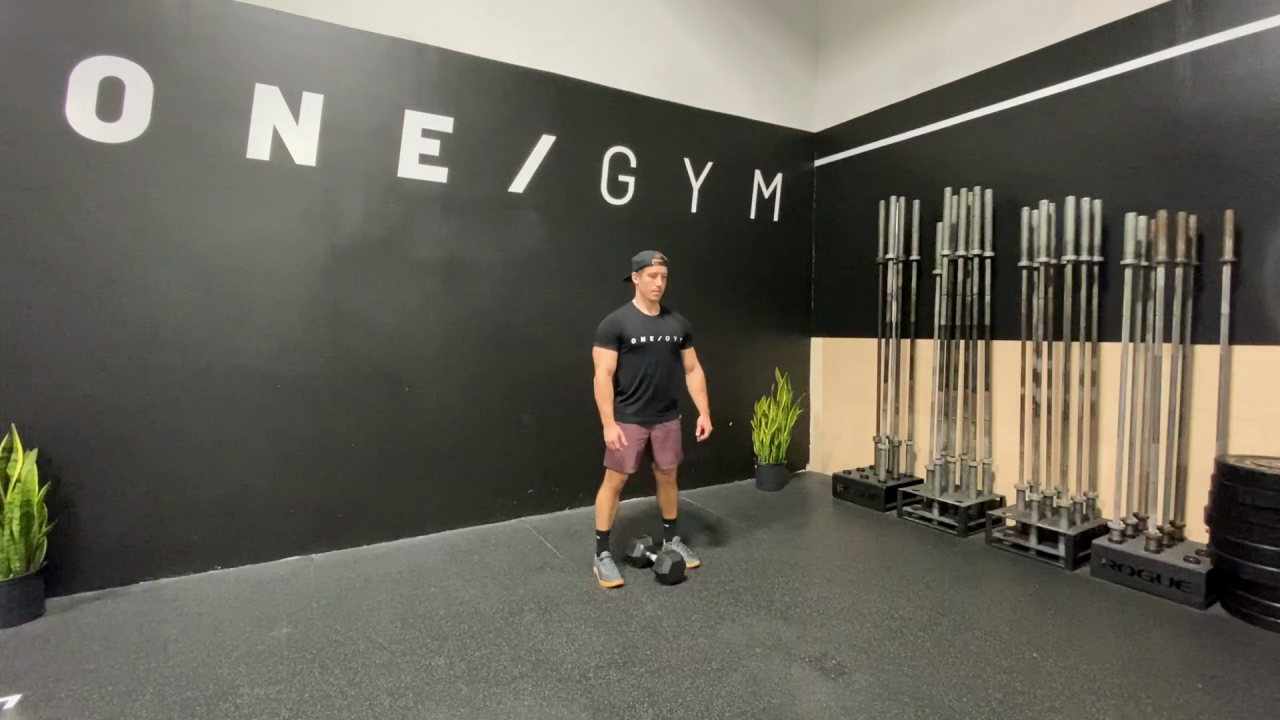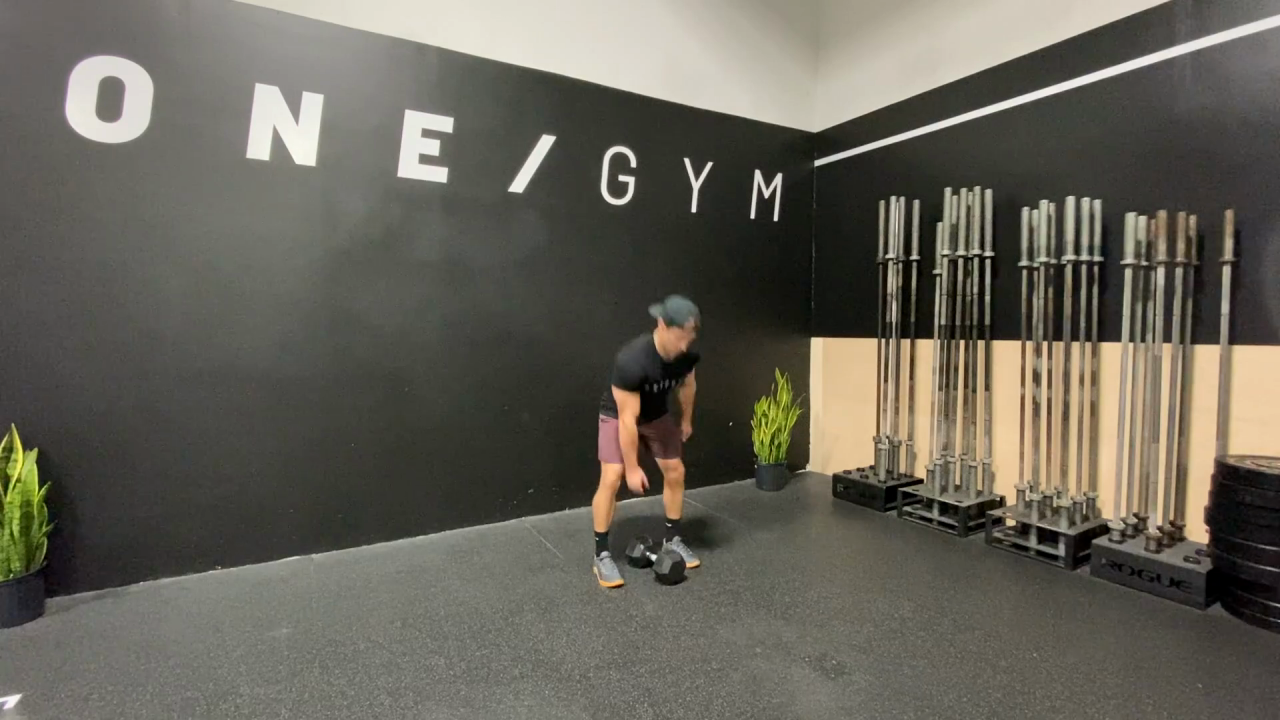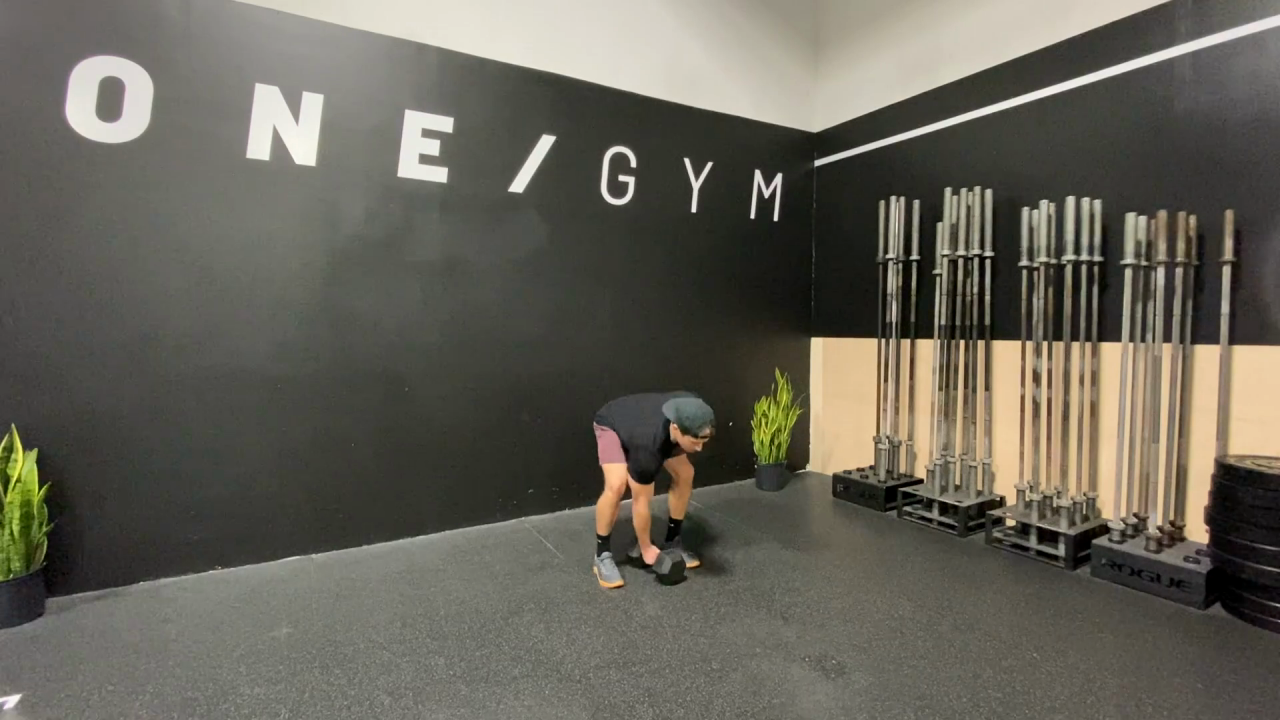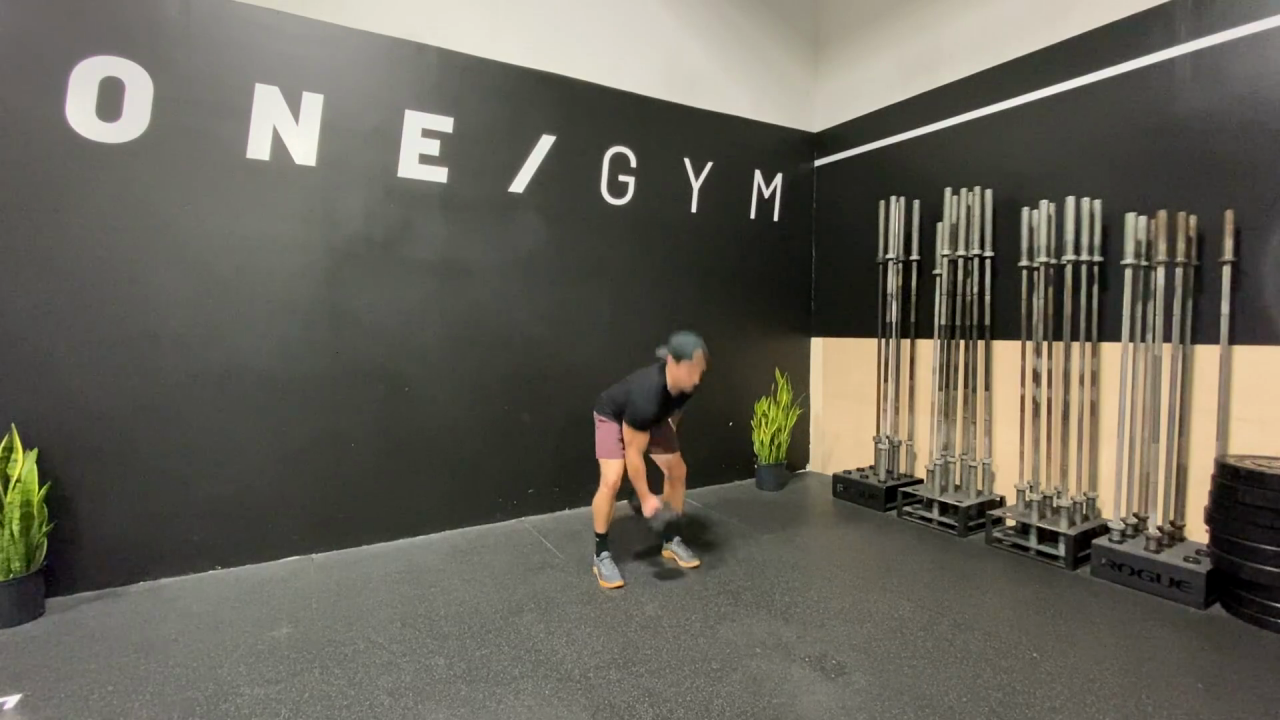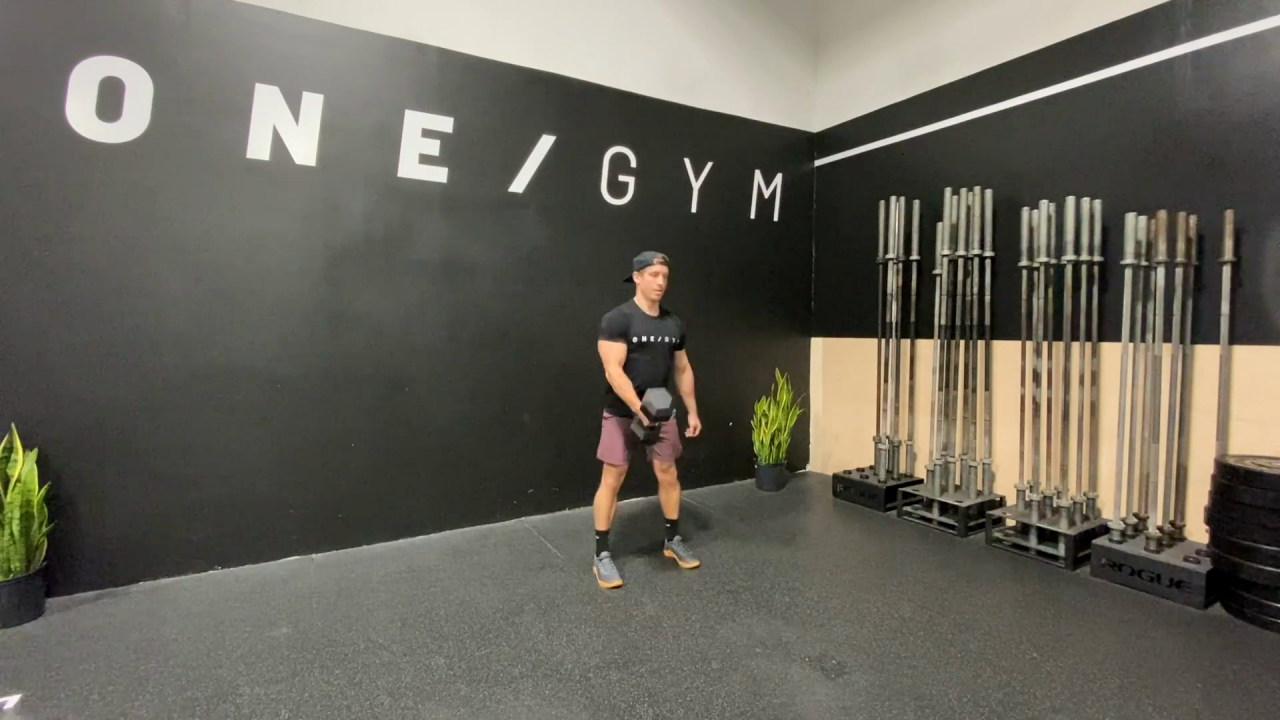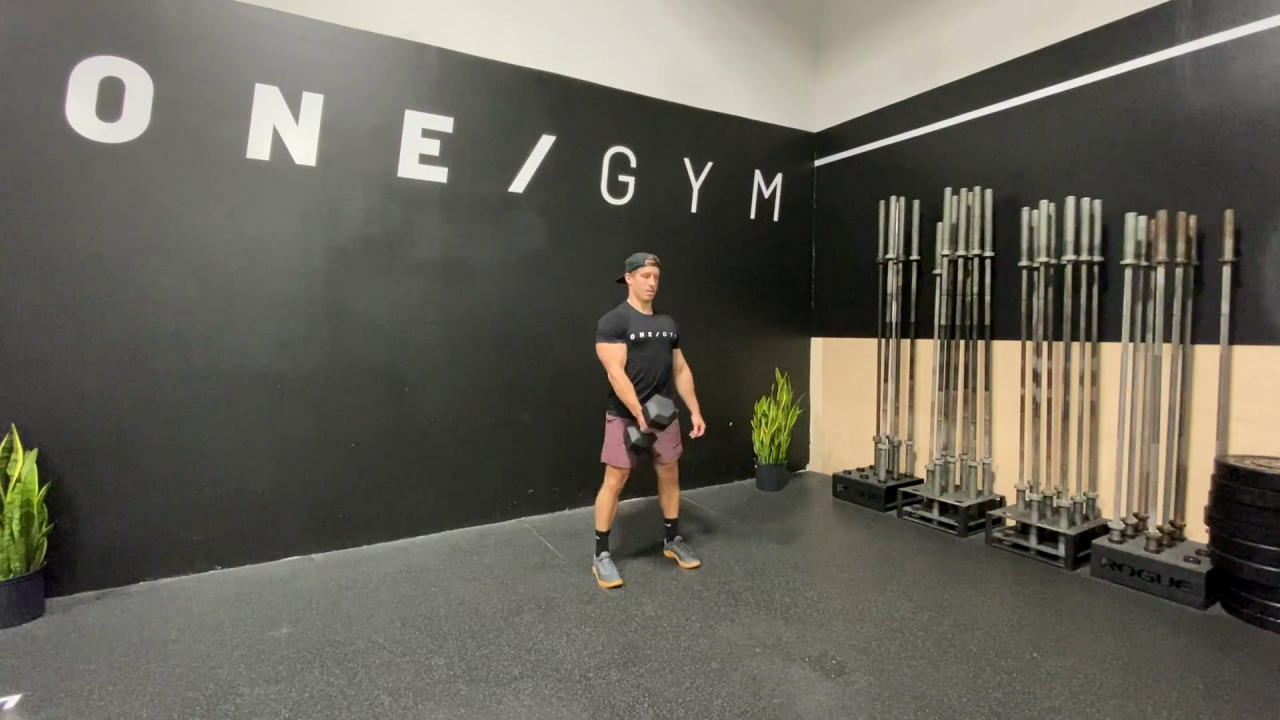
dt=0.4s
person 1, frame 1
left shoulder: (678, 323)
right shoulder: (616, 323)
left elbow: (693, 370)
right elbow: (603, 376)
left wrist: (704, 412)
right wrist: (609, 424)
left hip: (667, 418)
right hip: (628, 420)
left knee: (667, 478)
right knee: (615, 481)
left ankle: (671, 540)
right ankle: (602, 554)
person 1, frame 2
left shoulder: (688, 354)
right shoulder: (633, 360)
left elbow: (688, 386)
right elbow: (628, 418)
left wrist: (686, 421)
right wrist: (632, 467)
left hip: (658, 417)
right hip: (617, 416)
left knee: (676, 474)
right knee: (611, 481)
left ankle: (672, 540)
right ankle: (601, 555)
person 1, frame 3
left shoulder: (690, 411)
right shoulder: (648, 448)
right elbow: (641, 503)
right wrist: (645, 548)
left hip: (641, 417)
right hip: (612, 425)
left knee: (685, 474)
right knee: (616, 485)
left ankle: (673, 541)
right ankle: (602, 556)
person 1, frame 4
left shoulder: (686, 382)
right shoulder: (645, 395)
right elbow: (633, 455)
left wrist: (671, 421)
right wrist: (645, 499)
left hip: (652, 421)
right hip: (612, 417)
left knee: (677, 470)
right knee: (612, 479)
left ankle: (672, 540)
right ankle: (601, 555)
person 1, frame 5
left shoulder: (675, 324)
right shoulder: (618, 319)
left elbow: (683, 370)
right elbow: (613, 370)
left wrist: (692, 411)
right wrist: (639, 409)
right hip: (621, 414)
left knee: (668, 475)
right knee: (612, 480)
left ankle: (673, 540)
right ankle: (602, 555)
person 1, frame 6
left shoulder: (668, 323)
right shoulder: (613, 322)
left elbow: (681, 370)
right elbow: (616, 373)
left wrist: (695, 411)
right wrist: (640, 415)
right hip: (625, 415)
left knee: (669, 475)
right knee: (615, 481)
left ankle: (673, 540)
right ankle: (601, 554)
